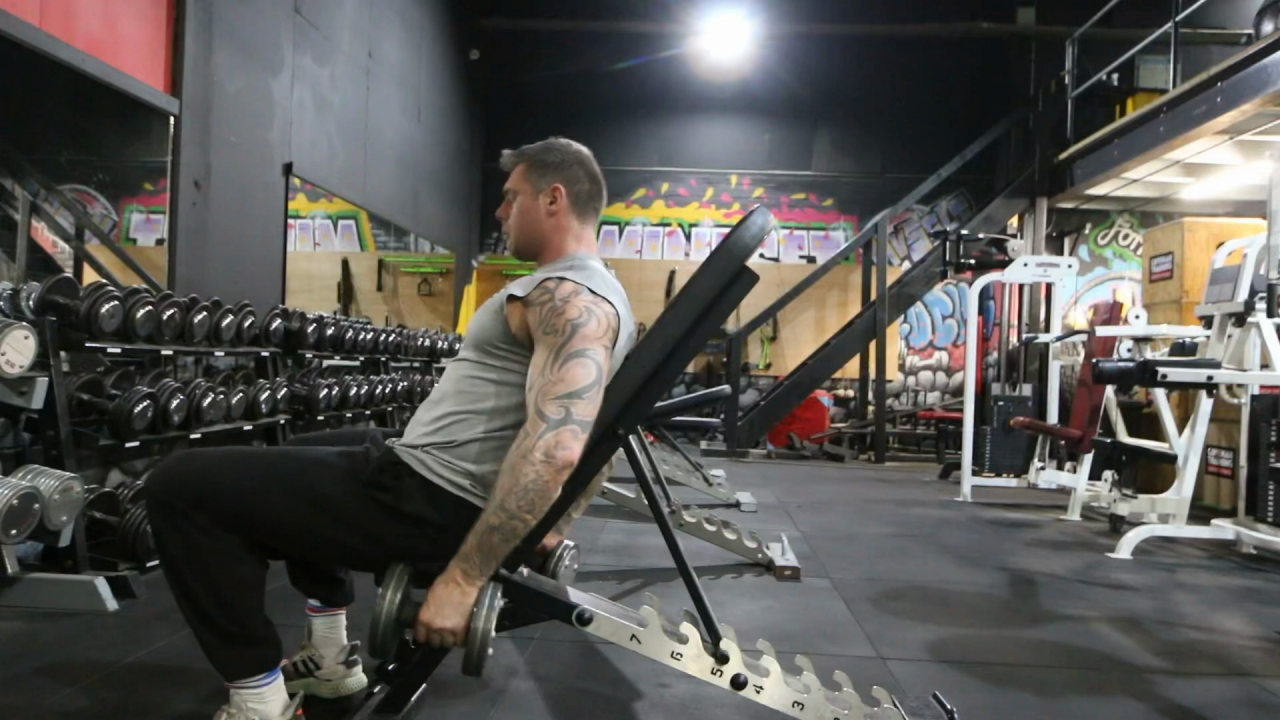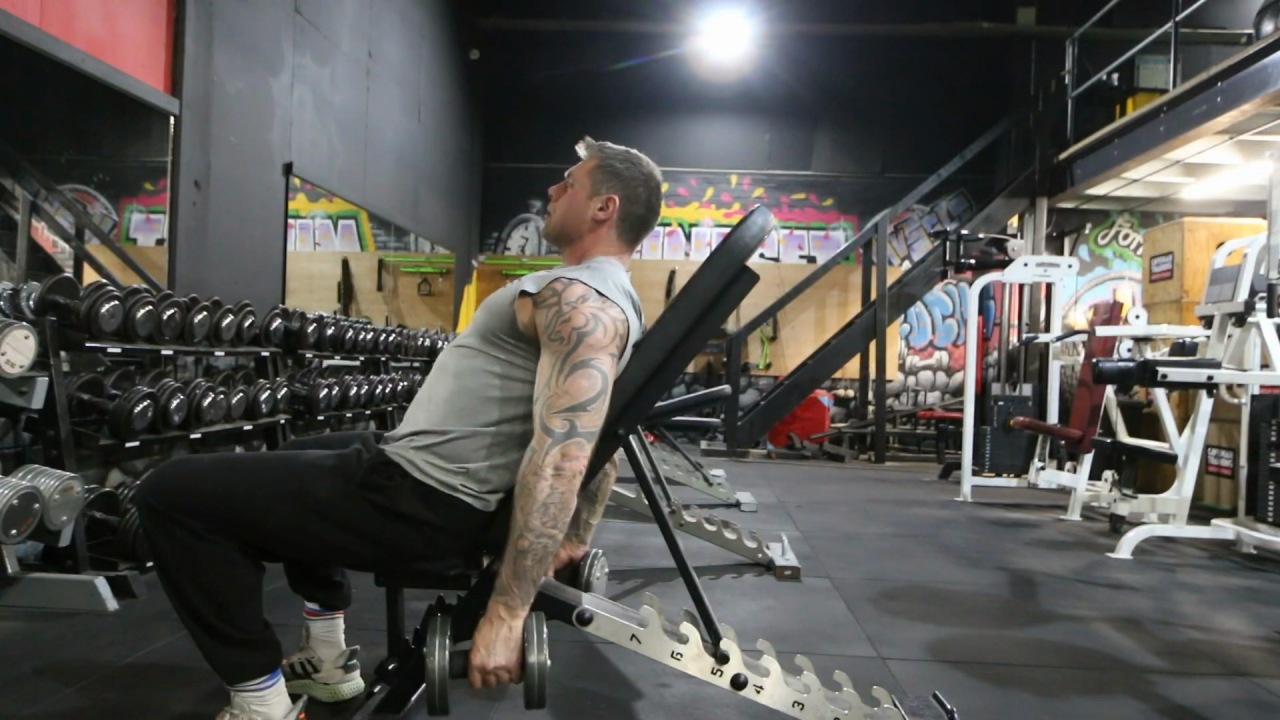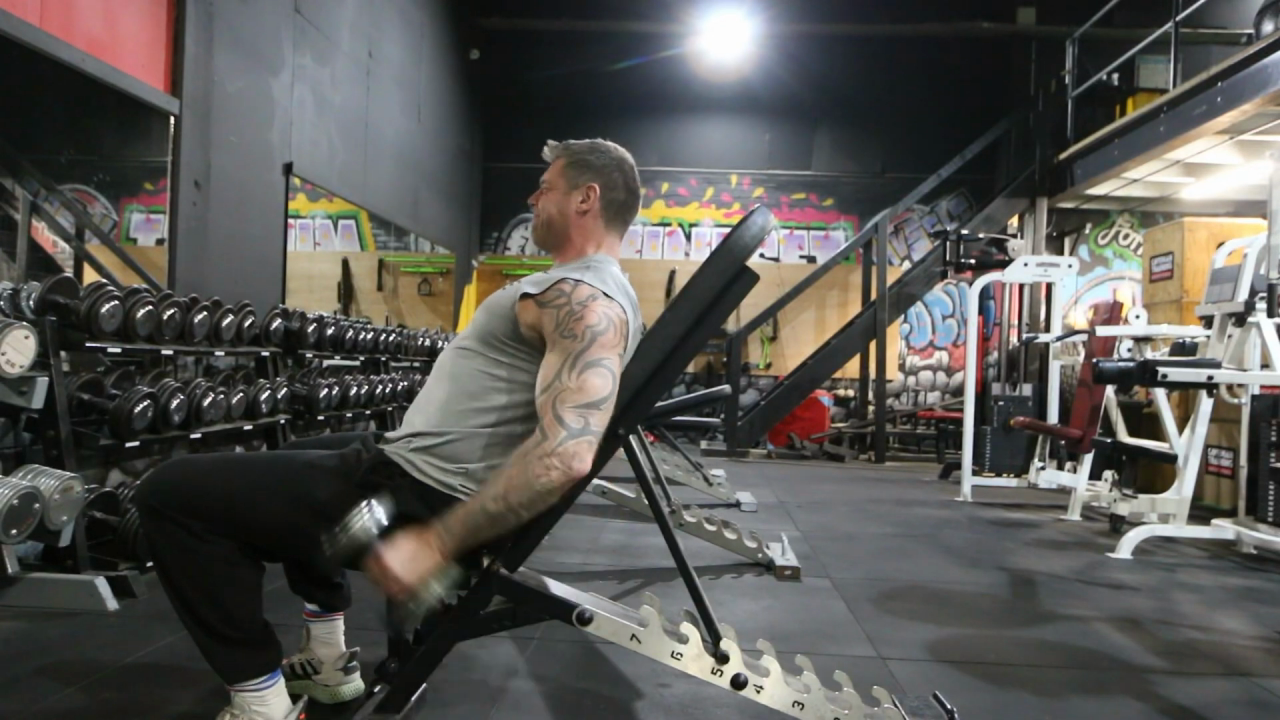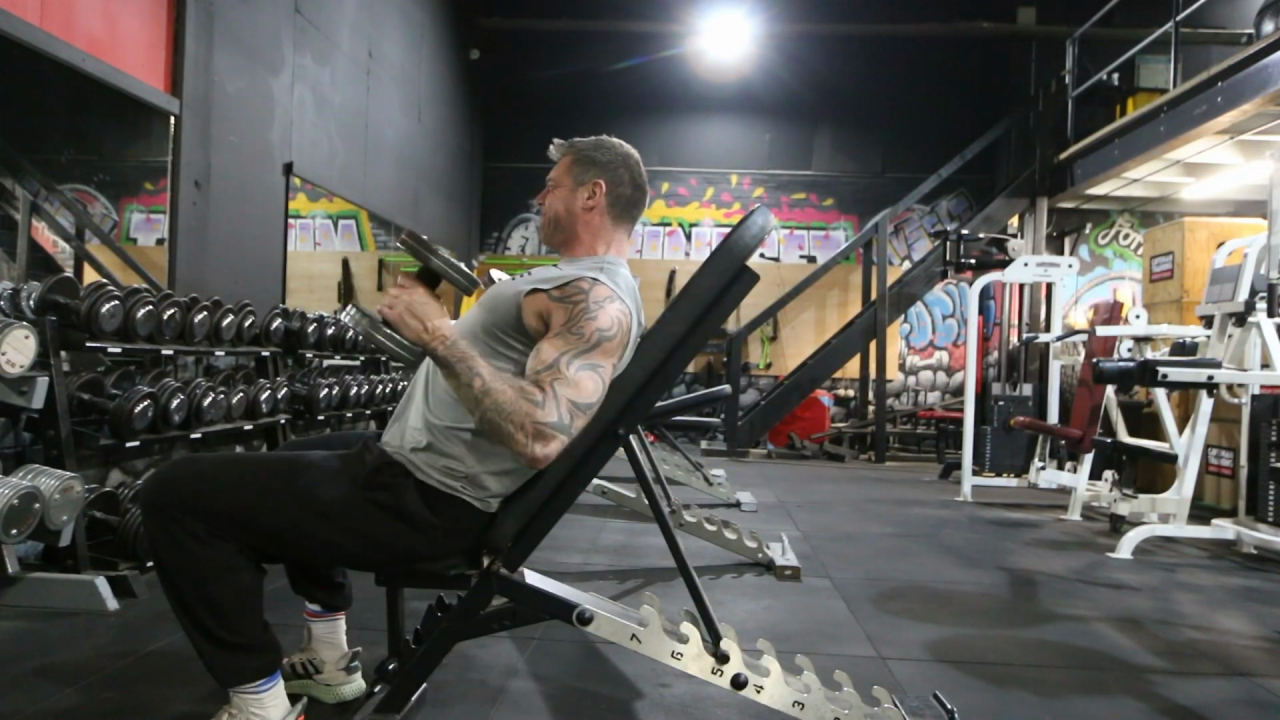
dt=0.7s
person 1, frame 1
left shoulder: (570, 298)
right shoulder: (590, 296)
left elbow: (554, 448)
right elbow: (586, 440)
left wrist: (463, 579)
right wrist: (552, 529)
left hip: (429, 500)
right hip: (435, 480)
left knee: (180, 486)
right knee: (301, 455)
right ankle: (329, 656)
person 1, frame 2
left shoulder: (580, 300)
right shoulder: (602, 300)
left elbow: (561, 455)
right elbow: (592, 443)
left wrist: (505, 613)
right wrist: (576, 540)
left hip: (420, 498)
right hip: (435, 482)
left knee: (172, 493)
right knee: (297, 458)
right ankle: (328, 660)
person 1, frame 3
left shoulder: (586, 301)
right shoulder: (591, 291)
left elbow: (566, 453)
right elbow: (567, 430)
left wrist: (433, 542)
left hip: (427, 492)
right hip: (430, 478)
left knee: (172, 493)
right knee: (299, 466)
right ankle: (326, 660)
person 1, frame 4
left shoulder: (597, 302)
right shoulder: (586, 286)
left elbow: (539, 435)
left wrist: (438, 335)
right wrist: (438, 330)
left hip: (428, 499)
right hip: (427, 473)
left knee: (178, 492)
right knee: (294, 459)
right ankle: (328, 662)
